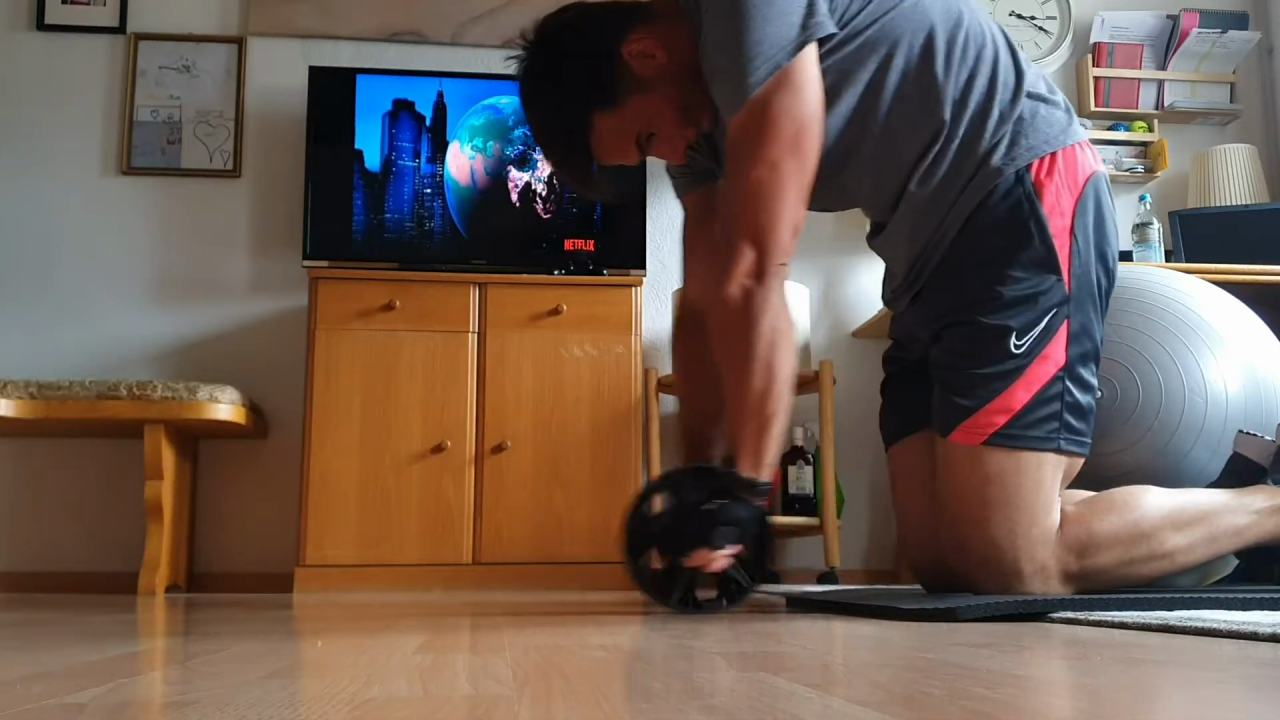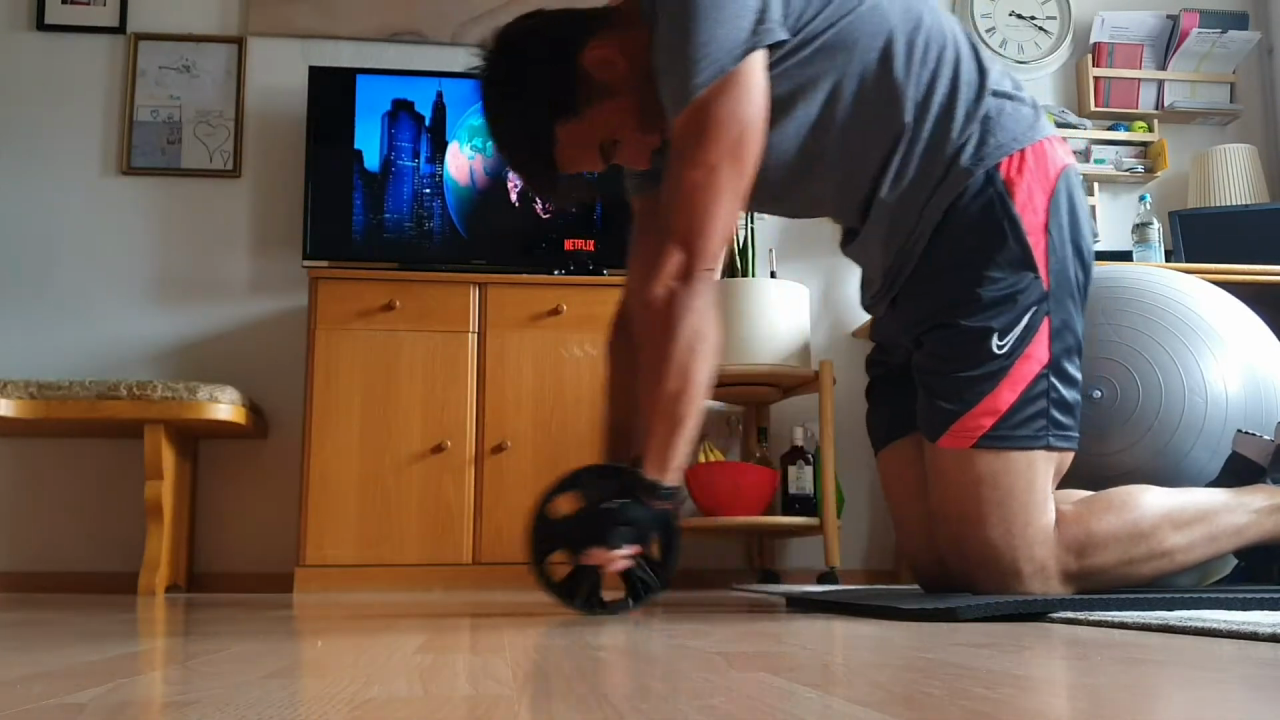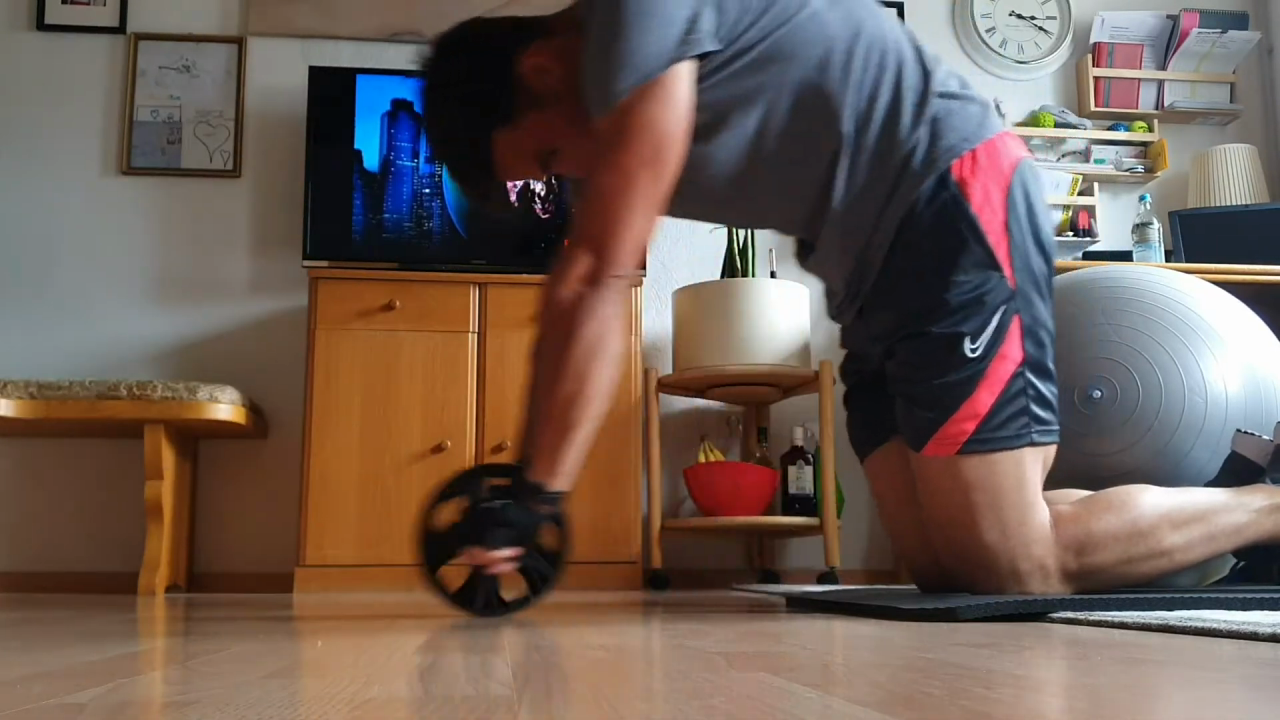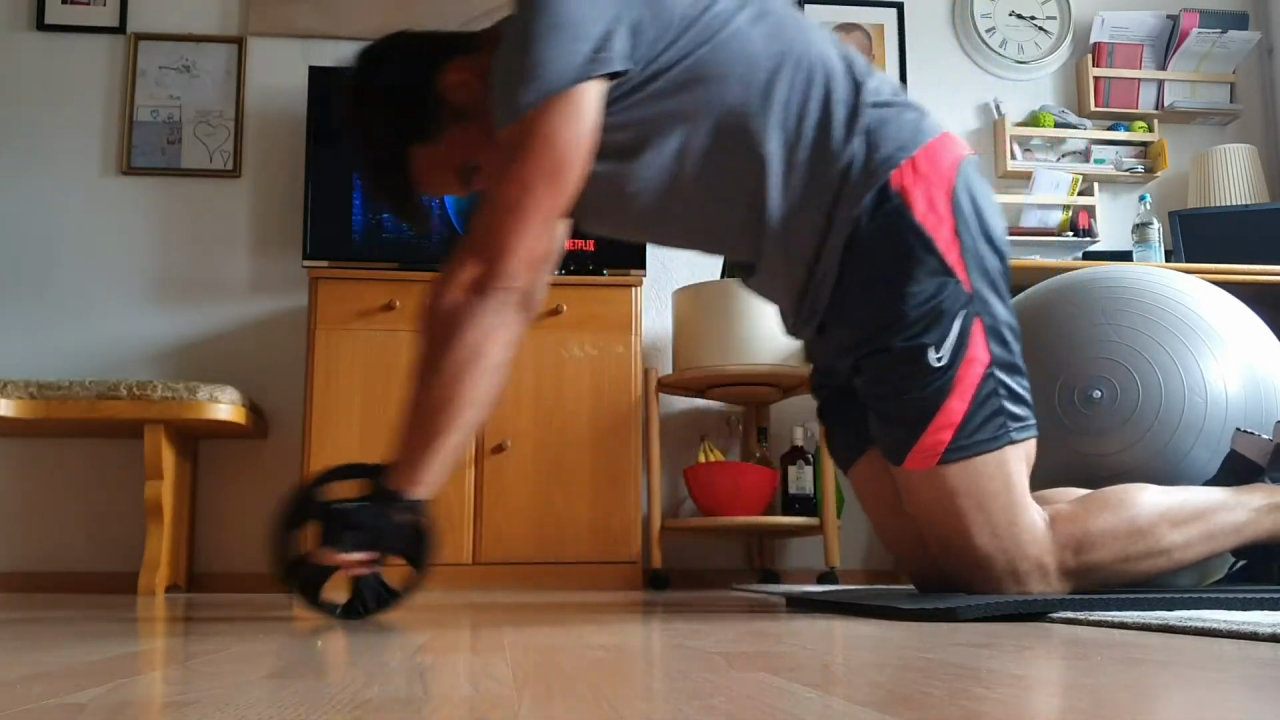
dt=0.2s
person 1, frame 1
right shoulder: (697, 109)
left elbow: (755, 275)
right elbow: (706, 305)
left wrist: (748, 491)
right hip: (935, 254)
left knee: (1012, 565)
right knee: (940, 562)
person 1, frame 2
right shoulder: (662, 107)
left elbow: (686, 276)
right elbow: (648, 304)
left hip: (1000, 201)
right hip: (913, 258)
left knee: (1011, 566)
right knee: (940, 561)
person 1, frame 3
right shoulder: (608, 110)
left elbow: (593, 280)
right elbow: (585, 302)
right wrist: (528, 496)
left hip: (959, 204)
right hip: (879, 262)
left knee: (1010, 566)
right knee: (940, 564)
person 1, frame 4
right shoulder: (551, 110)
left elbow: (484, 290)
right elbow: (501, 313)
left wrist: (399, 501)
right wrist: (412, 497)
left hip: (908, 211)
right hip: (837, 276)
left knee: (1010, 562)
right knee: (939, 560)
